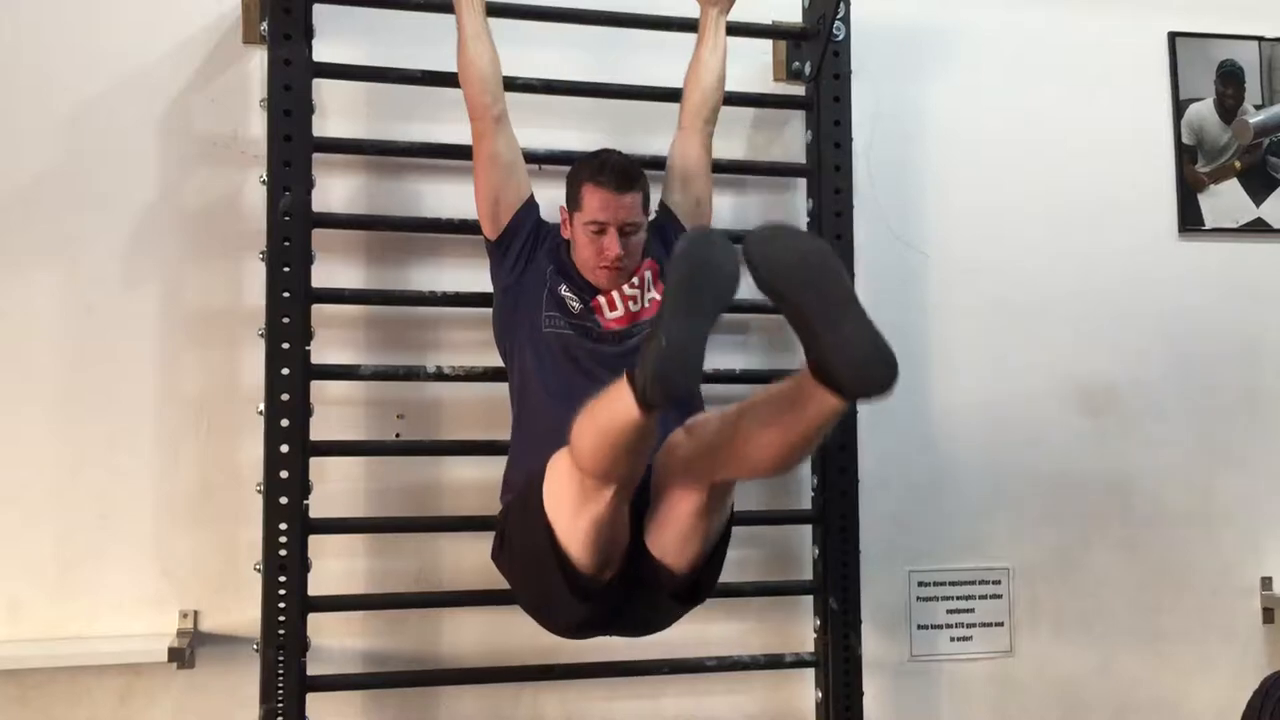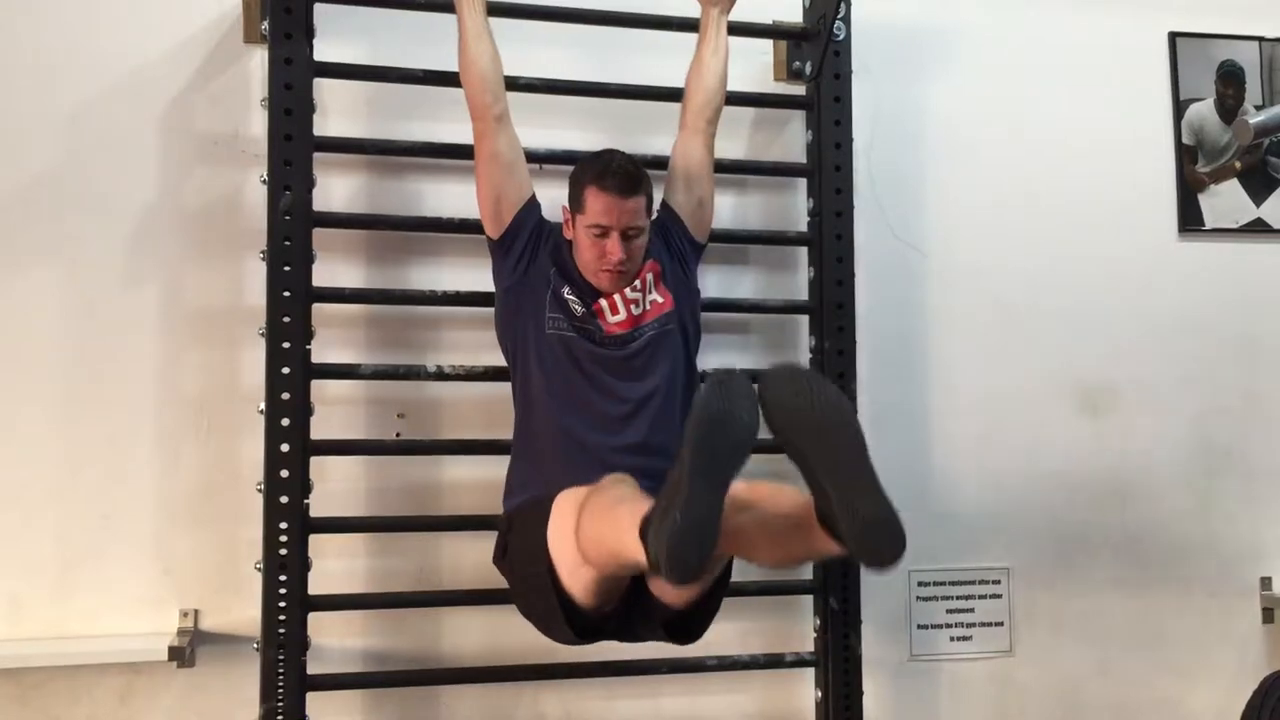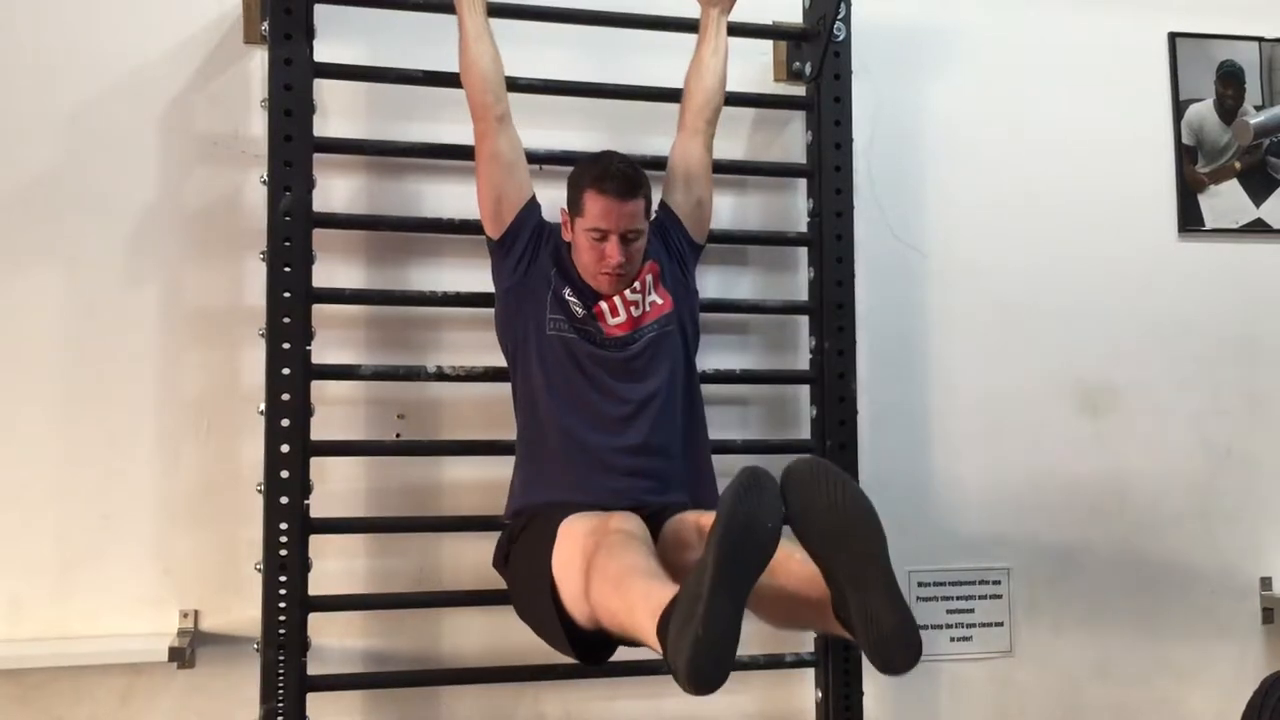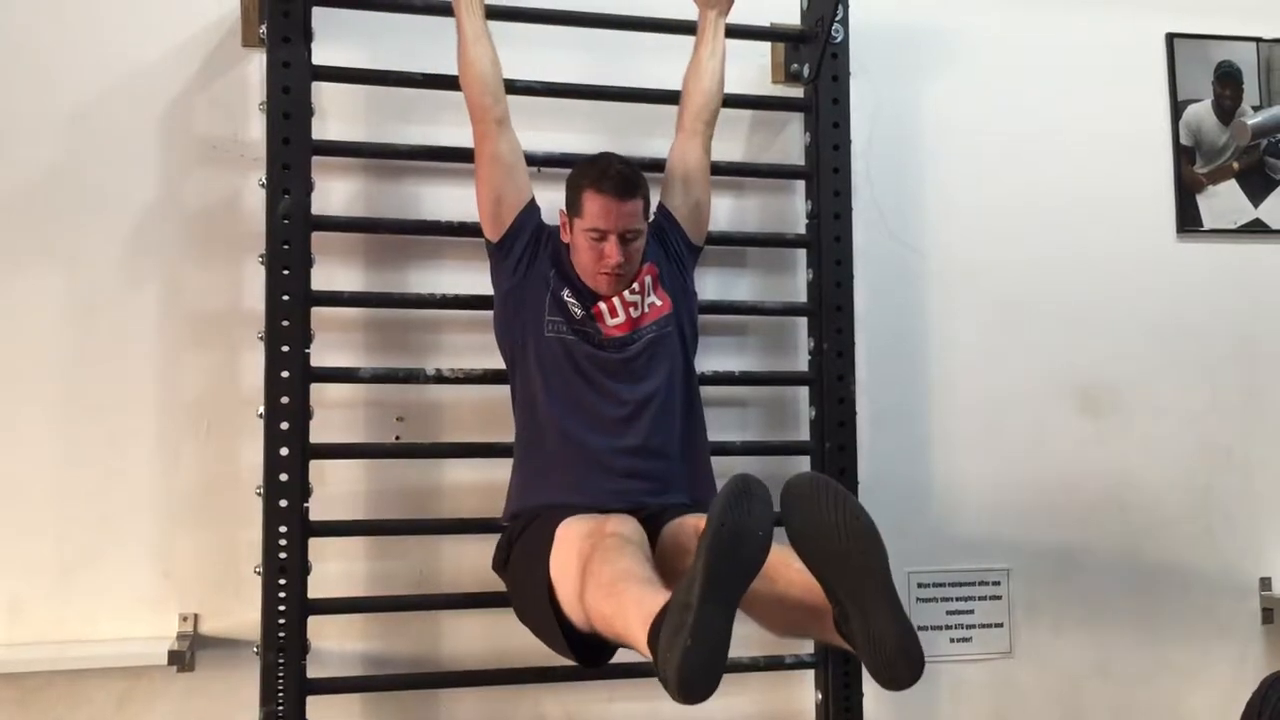
dt=0.4s
person 1, frame 1
left shoulder: (665, 265)
right shoulder: (529, 268)
left elbow: (696, 126)
right elbow: (489, 120)
left hip: (663, 562)
right hip: (563, 559)
left knee: (699, 445)
right knee: (603, 450)
left ankle: (837, 375)
right ankle: (656, 377)
person 1, frame 2
left shoulder: (670, 263)
right shoulder: (531, 266)
left elbow: (698, 127)
right elbow: (491, 119)
right hip: (559, 547)
left knee: (713, 506)
right knee: (613, 497)
left ankle: (844, 515)
right ankle: (674, 528)
person 1, frame 3
left shoulder: (669, 263)
right shoulder: (530, 269)
left elbow: (696, 129)
right elbow: (491, 121)
left hip: (669, 531)
right hip: (560, 539)
left knee: (712, 539)
right knee: (614, 539)
left ankle: (853, 604)
right ankle: (687, 625)
person 1, frame 4
left shoulder: (668, 266)
right shoulder: (529, 271)
left elbow: (694, 132)
right elbow: (491, 124)
left hip: (668, 527)
right hip: (558, 538)
left knee: (710, 545)
right knee: (611, 543)
left ankle: (853, 617)
right ankle: (674, 631)
